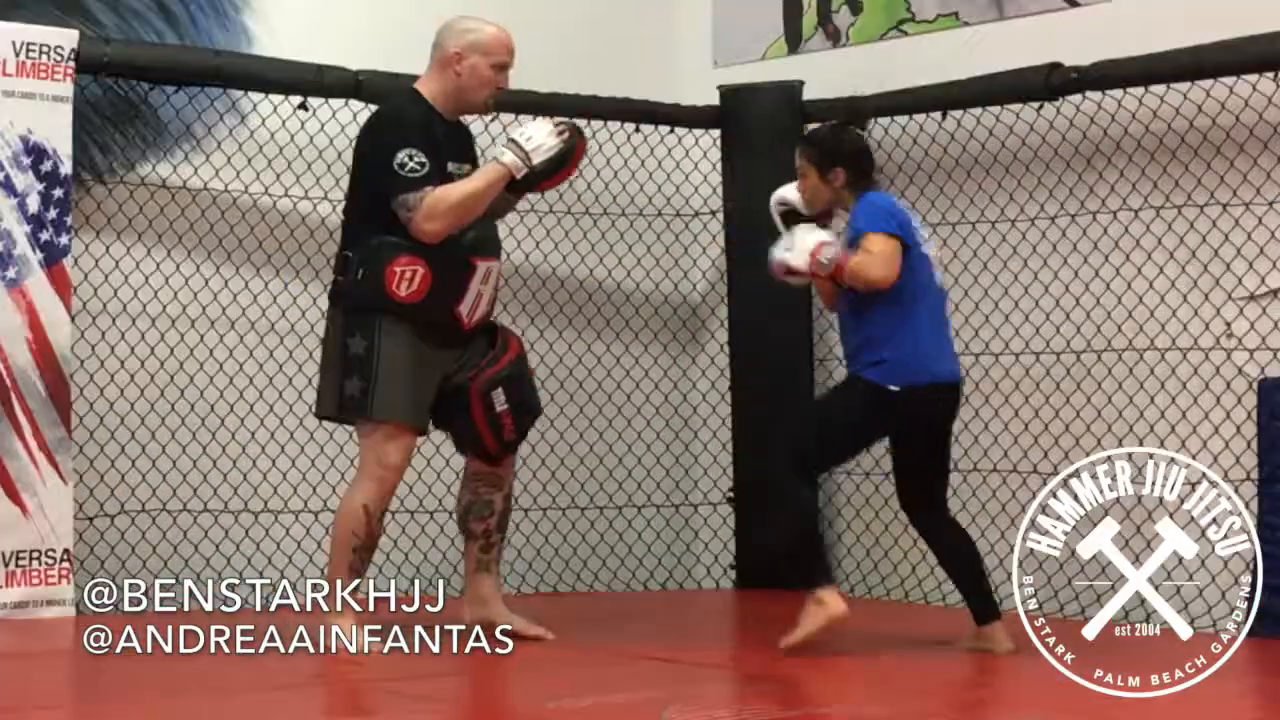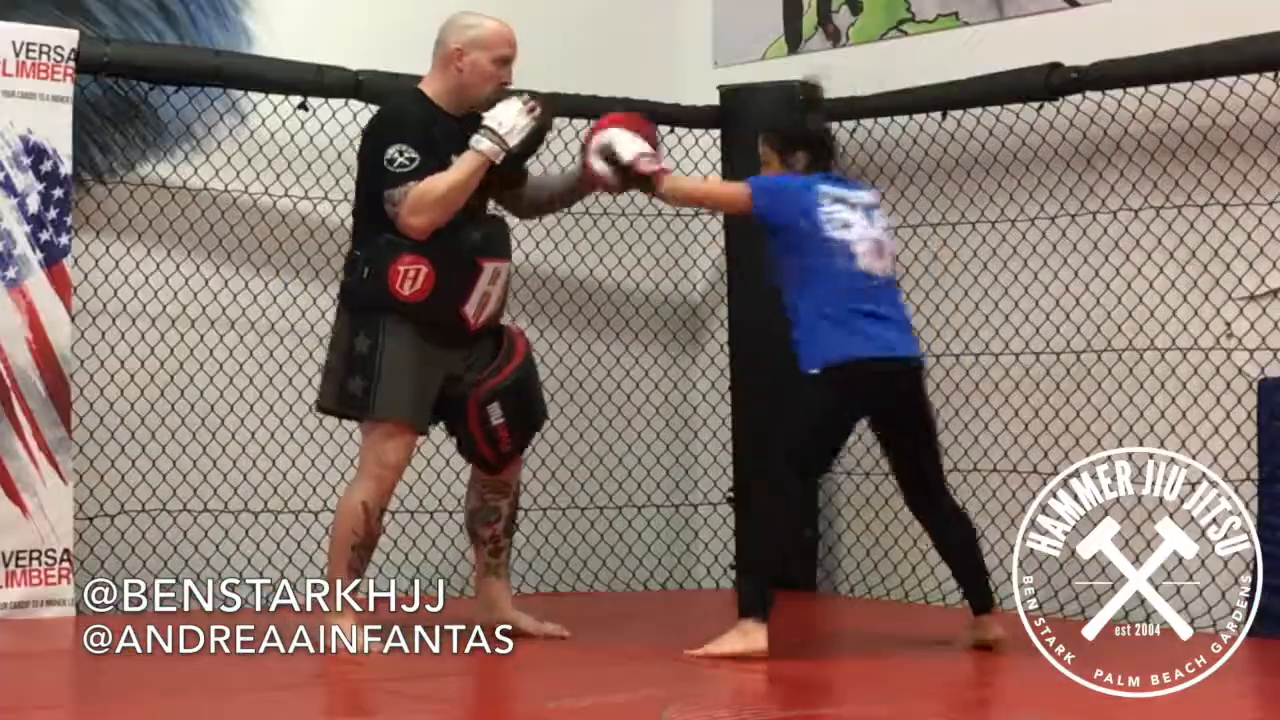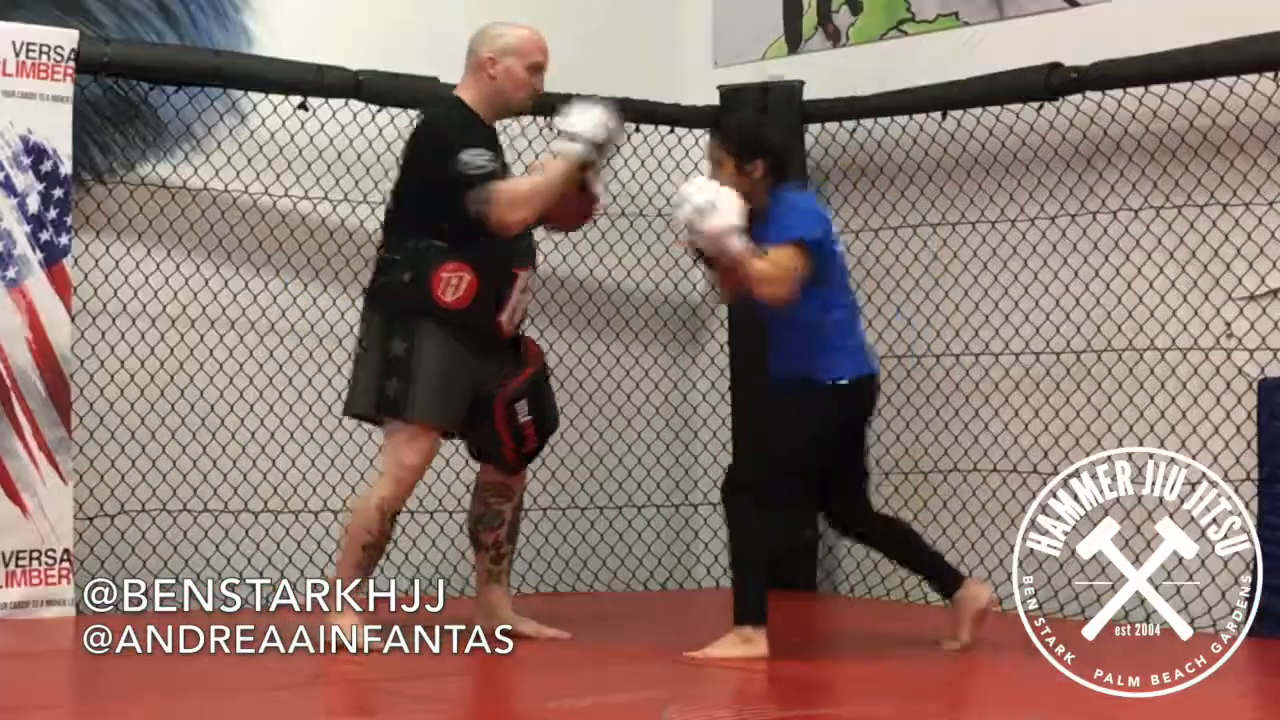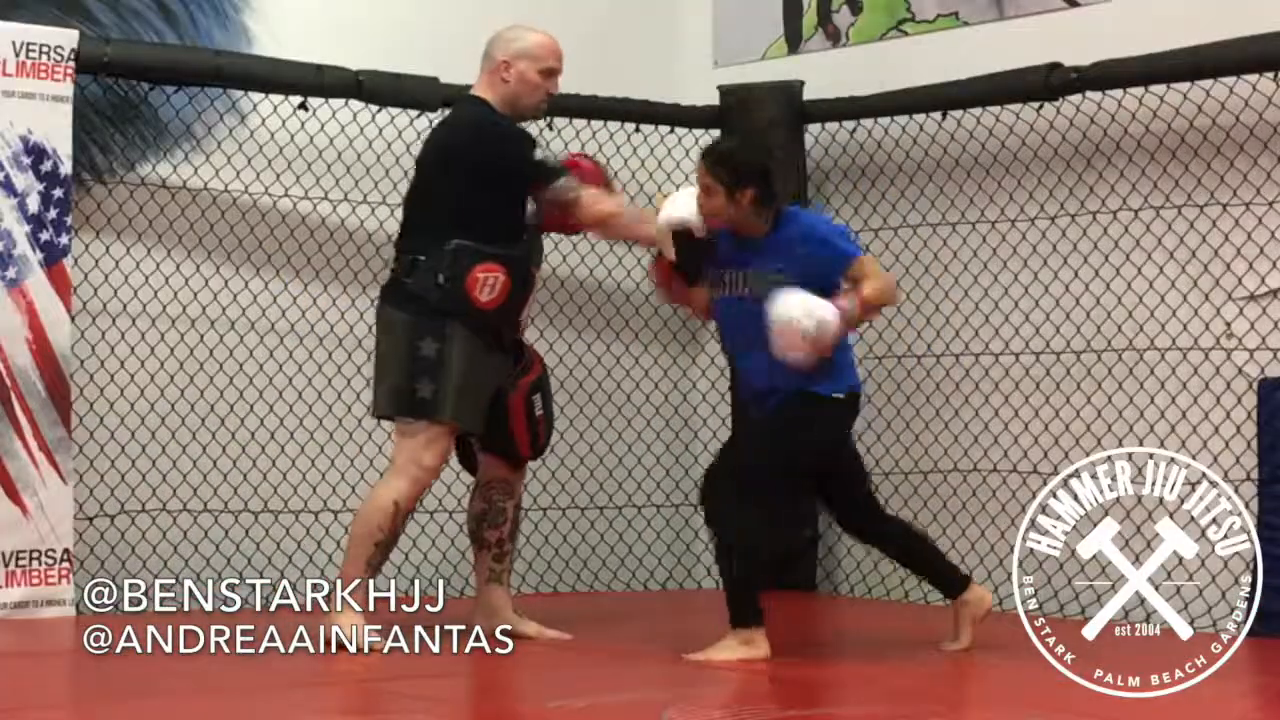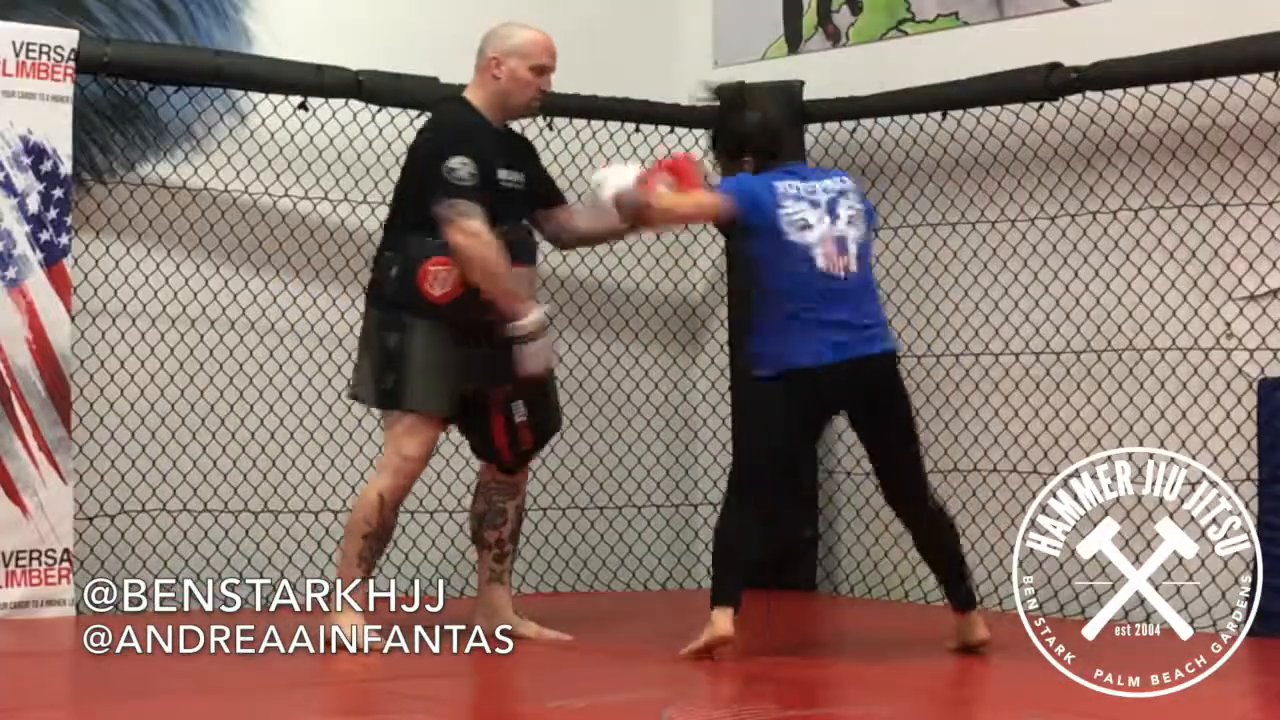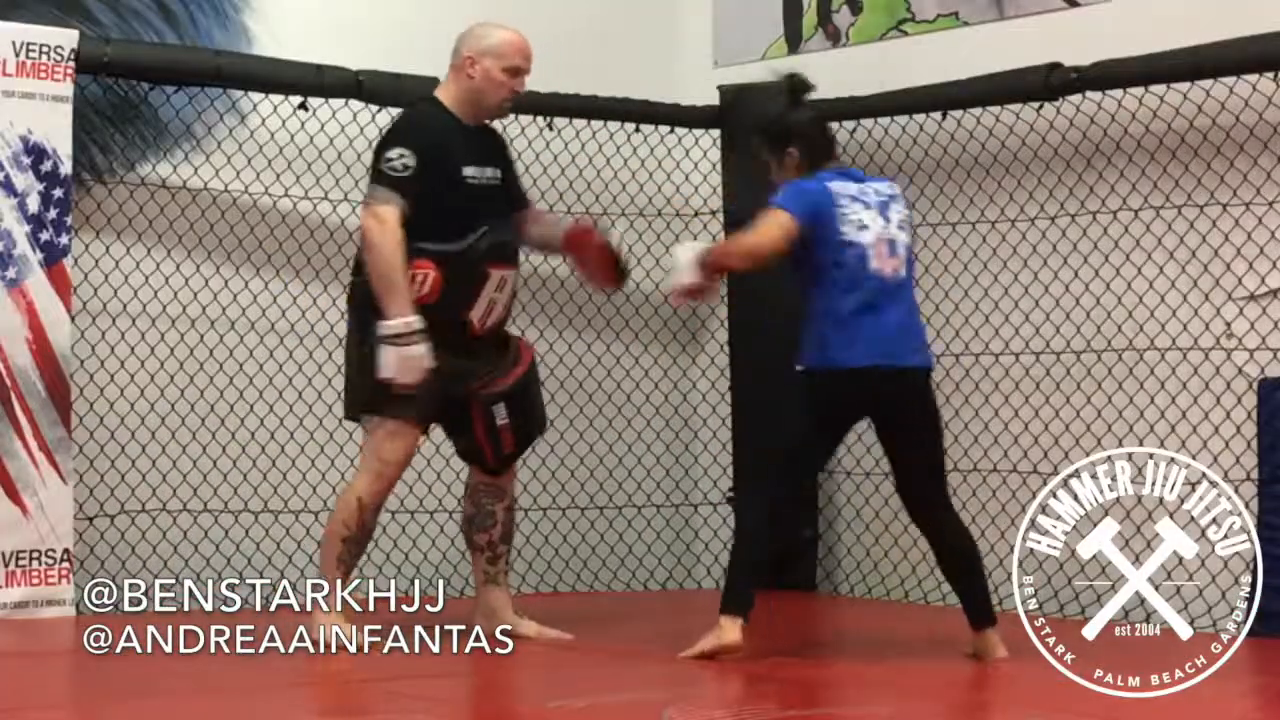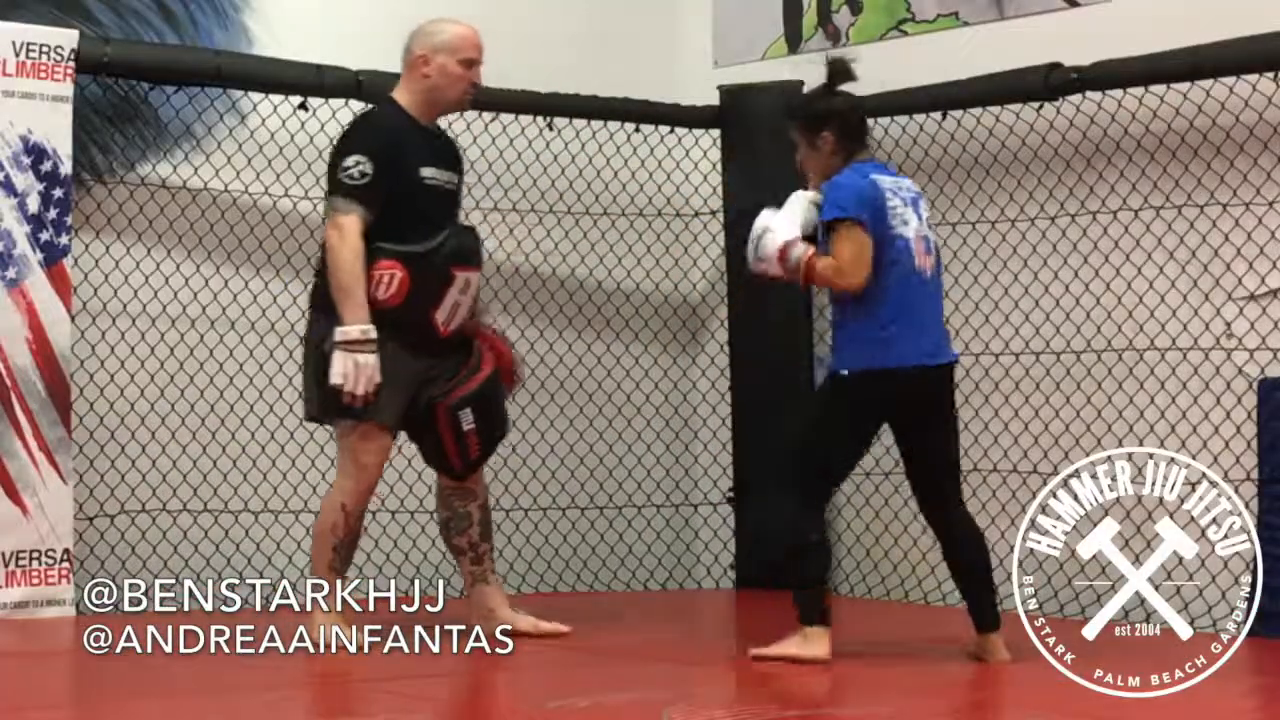
dt=0.2s
person 1, frame 1
left shoulder: (454, 133)
right shoulder: (396, 123)
left elbow: (469, 221)
right elbow: (429, 221)
left wrist: (526, 170)
right wrist: (509, 159)
left hip: (457, 327)
right hip: (391, 324)
left knee: (492, 453)
right knee: (384, 466)
left ankle: (483, 597)
right ankle: (341, 615)
person 1, frame 2
left shoulder: (467, 127)
right shoulder: (401, 123)
left elbow: (525, 198)
right elbow: (415, 215)
left wrist: (596, 173)
right wrist: (489, 147)
left hip: (467, 328)
right hip: (397, 324)
left knee: (500, 459)
right knee: (383, 465)
left ankle: (494, 604)
right ankle: (338, 615)
person 1, frame 3
left shoulder: (481, 134)
right shoulder: (449, 131)
left elbow: (520, 212)
right elbow: (508, 212)
left wrist: (567, 186)
right wrist: (572, 146)
left hip: (478, 333)
right hip: (421, 327)
left knee: (505, 465)
right knee: (402, 468)
left ankle: (492, 608)
right ankle: (341, 610)
person 1, frame 4
left shoulder: (482, 134)
right shoulder: (489, 134)
right elbow: (582, 206)
left wrist: (548, 212)
right wrist: (667, 235)
left hip: (481, 331)
right hip: (439, 326)
left knee: (505, 466)
right knee: (420, 463)
left ankle: (494, 607)
right ankle: (349, 610)
person 1, frame 5
left shoulder: (513, 150)
right shoulder: (451, 133)
left elbow: (564, 226)
right elbow: (468, 237)
right wrist: (531, 320)
left hip: (484, 334)
right hip: (428, 323)
left knee: (509, 463)
right knee: (405, 458)
left ankle: (496, 607)
right ankle: (345, 608)
person 1, frame 6
left shoulder: (491, 148)
right shoulder: (417, 132)
left elbow: (521, 224)
right elbow: (379, 225)
left wrist: (578, 240)
right wrist: (401, 326)
left hip: (477, 337)
right hip: (414, 333)
left knee: (497, 465)
right knee: (385, 464)
left ankle: (495, 608)
right ankle: (327, 609)
person 1, frame 7
left shoulder: (440, 148)
right shoulder: (379, 139)
right elbow: (344, 235)
left wrist: (477, 324)
right wrist: (355, 334)
left hip: (440, 336)
right hip: (384, 336)
left knee: (462, 463)
right knee: (362, 473)
left ankle: (492, 605)
right ankle: (321, 611)
person 2, frame 1
left shoulder: (874, 211)
right shoulder: (882, 211)
left elbow: (880, 273)
left wrist: (818, 259)
right wrist: (816, 253)
left hip: (899, 381)
right hip: (933, 383)
left knee: (791, 464)
right knee: (926, 507)
left ankle: (823, 591)
right ankle: (990, 625)
person 2, frame 2
left shoulder: (785, 193)
right shoulder: (868, 200)
left elbow: (696, 191)
left wrist: (634, 164)
left hip: (836, 370)
right hip: (899, 364)
left knee: (771, 487)
right knee: (929, 494)
left ankle: (752, 624)
right ankle: (985, 617)
person 2, frame 3
left shoulder: (796, 211)
right shoulder: (739, 214)
left elbow: (769, 287)
right elbow: (734, 288)
left wrist: (721, 239)
right wrist: (707, 239)
left hip: (836, 381)
right hip: (797, 388)
left knee: (746, 489)
right knee: (850, 513)
left ankle: (748, 631)
right ankle: (964, 592)
person 2, frame 4
left shoulder: (813, 229)
right shoulder: (712, 240)
left elbow: (882, 286)
right elbow: (701, 305)
left wrist: (841, 315)
right wrist: (681, 251)
left hip: (823, 396)
left knee: (726, 490)
right knee: (863, 516)
left ankle: (748, 632)
right ankle: (966, 595)
person 2, frame 5
left shoulder: (754, 191)
right shoulder: (847, 186)
left elbow: (678, 208)
left wrist: (631, 196)
left hip: (798, 371)
right hip: (875, 362)
left knee: (749, 492)
right knee: (911, 495)
left ankle: (722, 613)
right ankle: (969, 617)
person 2, frame 6
left shoulder: (803, 195)
right shoulder: (889, 193)
left elbow: (750, 247)
left wrist: (701, 265)
left hip: (838, 371)
right hip: (907, 370)
left knee: (767, 491)
right knee: (931, 507)
left ankle: (731, 623)
right ankle: (987, 633)
person 2, frame 7
left shoulder: (846, 191)
right shoulder: (884, 188)
left elbow: (850, 276)
left wrist: (791, 255)
left hip: (872, 369)
right hip: (931, 368)
left knee: (799, 491)
right knee: (944, 506)
left ankle: (813, 628)
right ankle: (989, 634)
